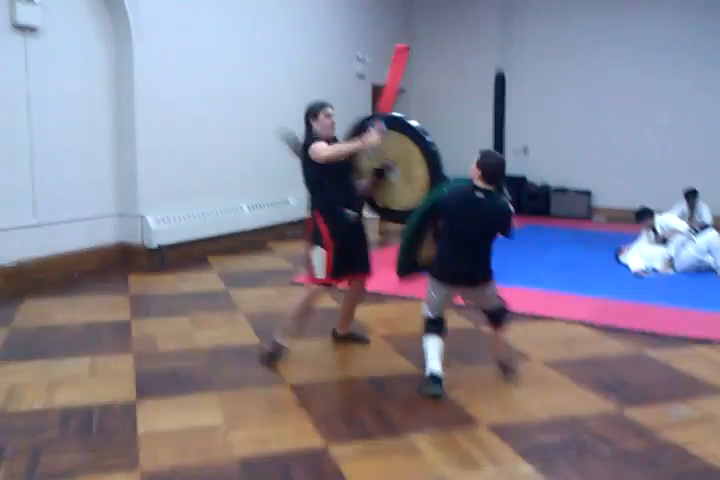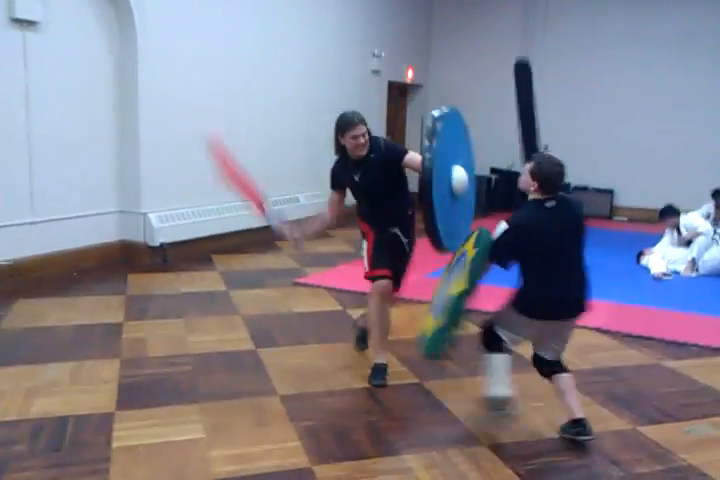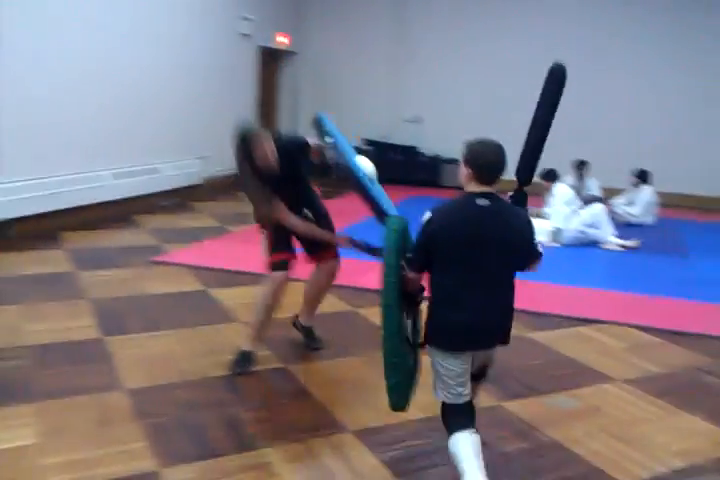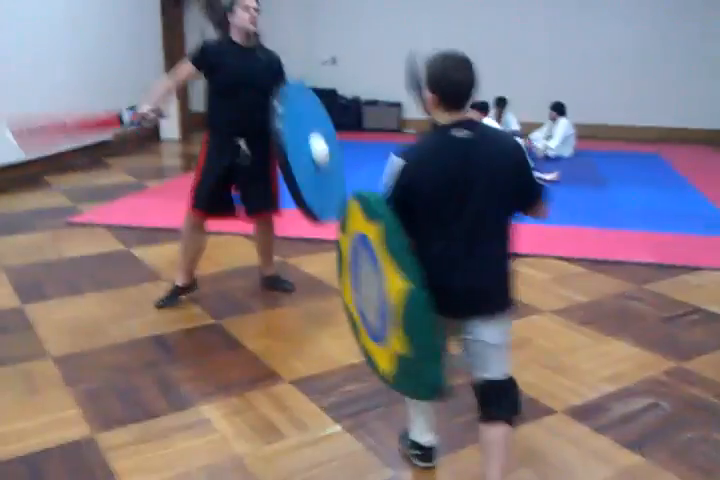
dt=0.5s
person 1, frame 1
left shoulder: (453, 195)
right shoulder: (499, 206)
left elbow: (438, 220)
right elbow: (507, 230)
left hip: (444, 271)
right hip: (476, 274)
left knee: (433, 321)
right knee: (497, 309)
left ankle: (434, 376)
right ankle: (504, 361)
person 1, frame 2
left shoulder: (519, 224)
right shoulder: (572, 208)
left elbow: (490, 257)
left hip: (536, 304)
right hip: (572, 302)
left knee: (494, 334)
right knee: (549, 359)
left ankle: (499, 395)
right ankle: (578, 421)
person 1, frame 3
left shoulder: (440, 216)
right shoulder: (517, 218)
left elbow: (414, 274)
right elbow: (531, 263)
left hip: (448, 326)
right hip: (494, 324)
left knee: (455, 407)
right knee: (477, 367)
right ankle: (471, 435)
person 1, frame 4
left shoulder: (412, 159)
right shoulder: (507, 148)
right elbow: (537, 210)
left hip: (431, 286)
right hip: (489, 289)
right knee: (495, 382)
left ankle: (421, 441)
person 2, frame 1
left shoulder: (337, 147)
right shoulder: (314, 145)
left elbow: (353, 187)
right elbow: (324, 156)
left wrist: (375, 179)
right wrist: (363, 143)
left hip: (351, 219)
right hip: (327, 220)
left knee: (358, 278)
right knee: (320, 285)
left ankle: (343, 329)
right ankle: (280, 340)
person 2, frame 2
left shoulder: (385, 149)
right shoulder: (341, 169)
left elbow: (422, 164)
right elbow: (333, 214)
right wrist: (307, 232)
left hip: (403, 224)
right hip: (375, 228)
left knee: (387, 287)
right knee: (381, 286)
left ankle: (365, 325)
right ankle: (379, 360)
person 2, frame 3
left shoulder: (292, 146)
right shoulder: (255, 180)
left elbow: (319, 152)
right elbow: (287, 219)
right wrist: (329, 238)
left hip: (307, 206)
right hip: (280, 220)
left knee: (329, 265)
right knee: (279, 276)
left ankle: (303, 319)
right ankle: (249, 348)
person 2, frame 4
left shoulder: (270, 59)
right shoulder: (213, 51)
right elbow: (175, 79)
right wrist: (152, 103)
left hip: (258, 146)
right hip: (220, 144)
left knee: (263, 214)
right knee: (196, 214)
left ankle: (268, 273)
right ankle: (184, 280)
